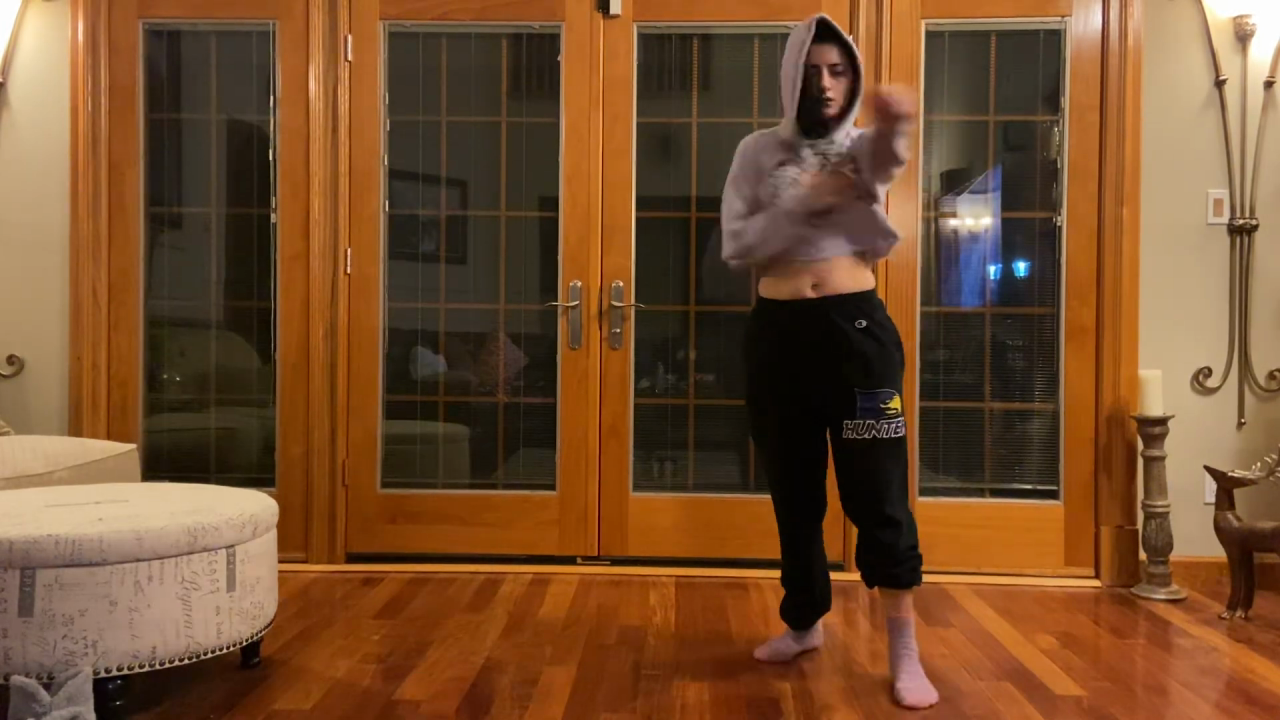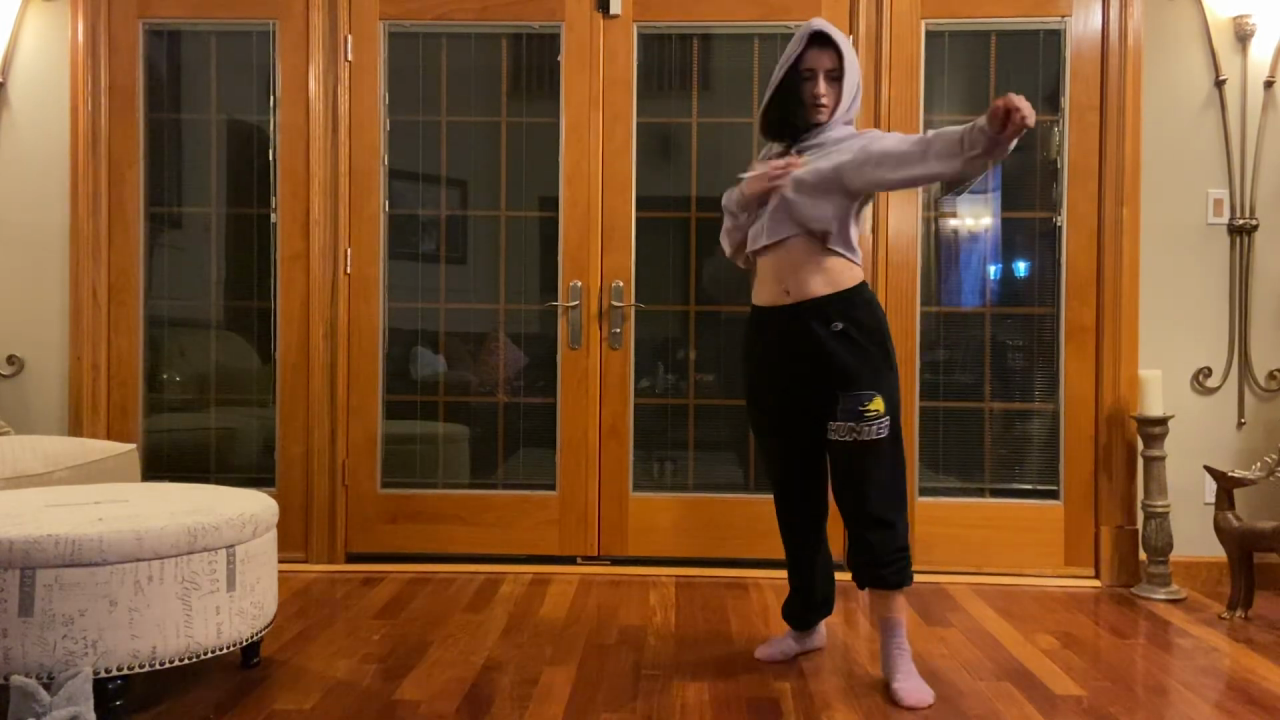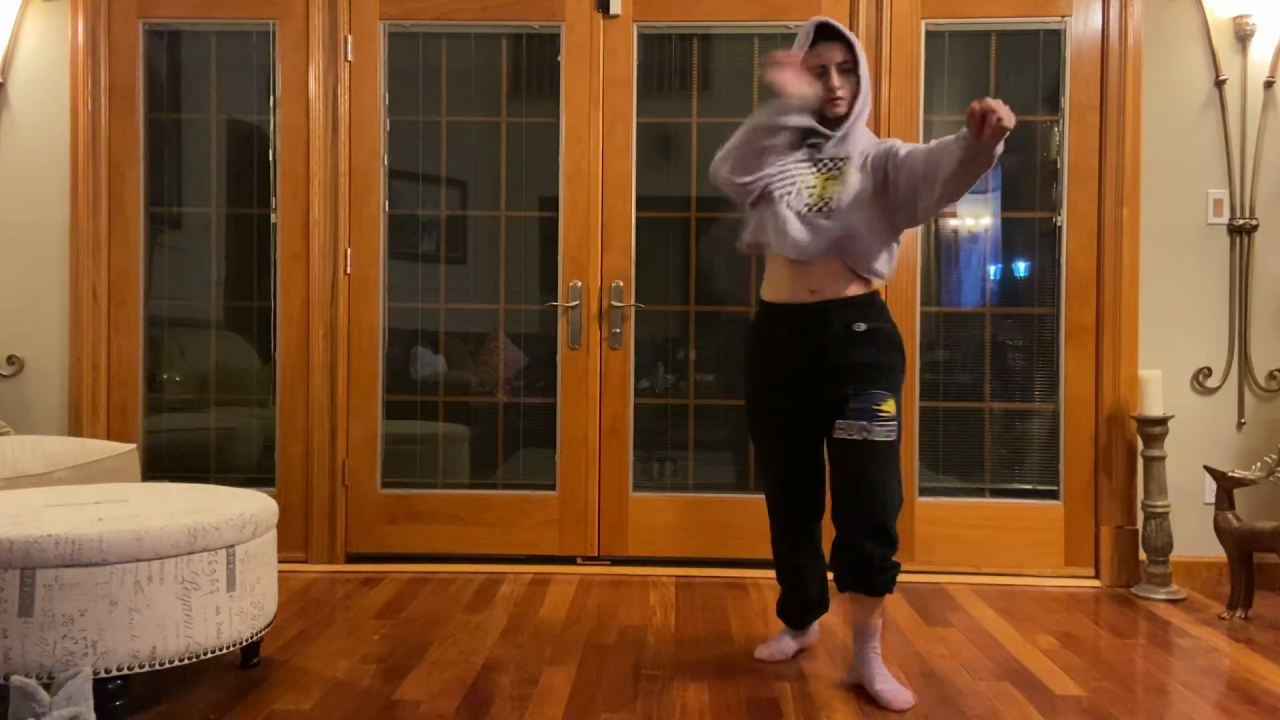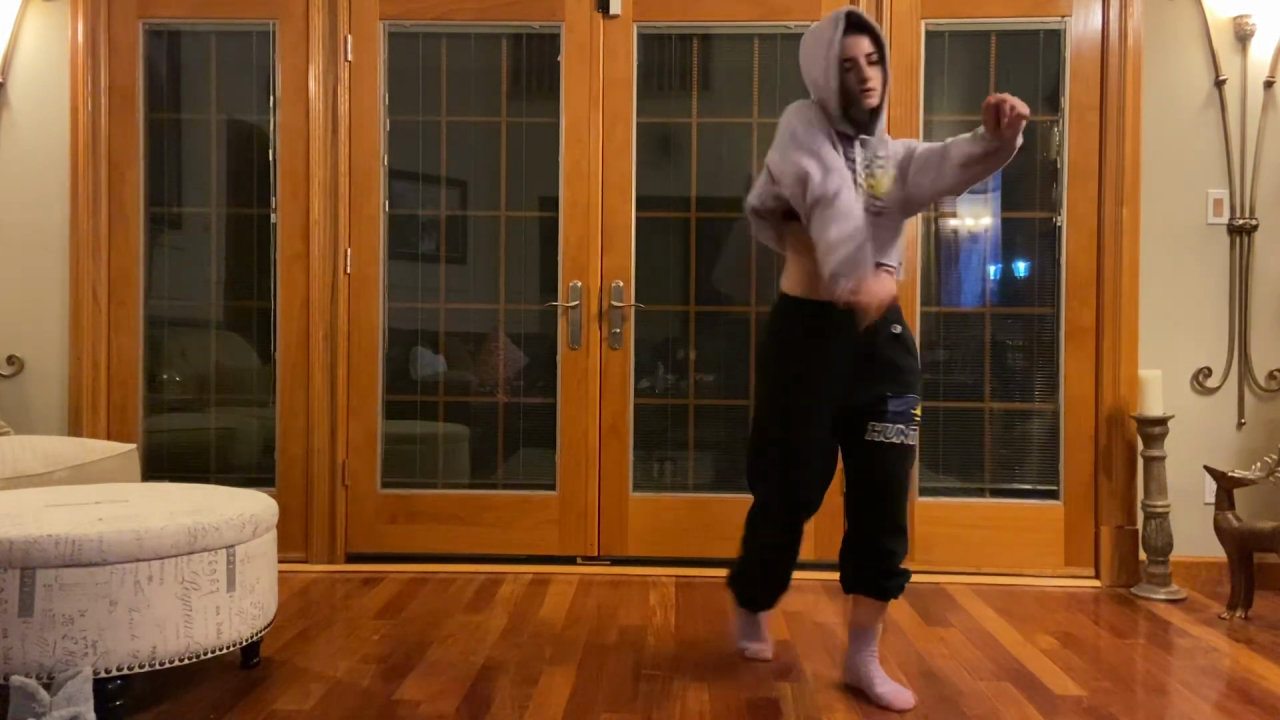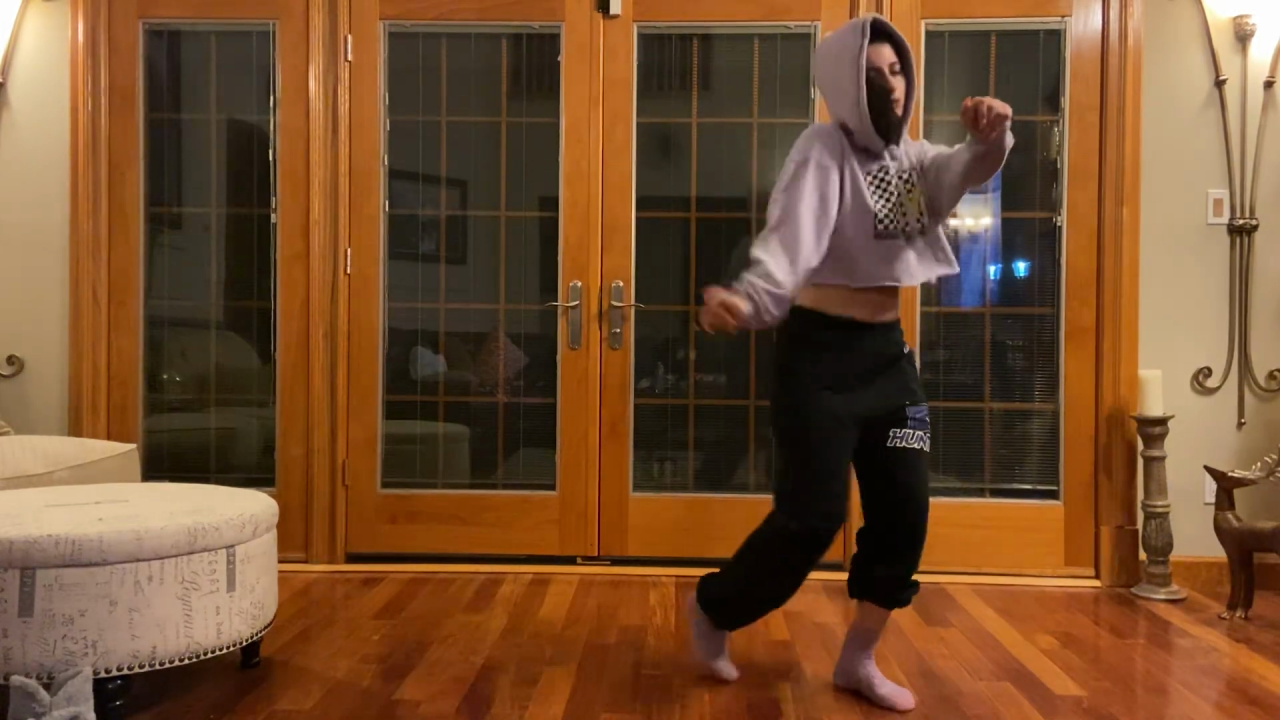
dt=0.2s
person 1, frame 1
left shoulder: (859, 145)
right shoulder: (759, 151)
left elbow: (887, 159)
right elbow: (737, 244)
left wrist: (890, 123)
right wrist: (804, 204)
left hip: (857, 326)
right hip: (778, 331)
left knee: (878, 490)
right knee: (793, 491)
left ankle: (904, 651)
right ankle: (804, 621)
person 1, frame 2
left shoulder: (856, 149)
right shoulder: (768, 157)
left elbow: (930, 154)
right elbow: (735, 246)
left wrist: (994, 131)
right wrist: (745, 196)
left hip: (842, 325)
right hip: (771, 335)
left knee: (870, 489)
right knee: (795, 493)
left ankle: (896, 653)
right ankle: (805, 622)
person 1, frame 3
left shoulder: (874, 155)
right shoulder: (775, 145)
left elbow: (936, 170)
right elbow: (732, 175)
left wrist: (979, 140)
right wrist: (788, 105)
left hip: (858, 332)
right hip: (780, 334)
left knee: (868, 493)
right knee: (790, 493)
left ankle: (867, 655)
right ankle: (800, 618)
person 1, frame 4
left shoulder: (892, 152)
right shoulder: (804, 126)
left elbow: (950, 164)
right elbow: (824, 191)
left wrist: (998, 135)
right wrist: (853, 276)
left hip: (880, 337)
right hip: (806, 330)
left knee: (882, 499)
right knee: (789, 488)
left ankle: (863, 657)
right ankle: (751, 601)
person 1, frame 5
left shoulder: (910, 156)
right shoulder: (822, 149)
left elbow: (962, 170)
right elbow: (792, 233)
left wrist: (989, 137)
right wrist: (751, 292)
left hip: (885, 352)
right hip: (821, 350)
left knee: (904, 510)
right knee: (812, 514)
left ankle: (858, 660)
right ankle: (713, 608)
